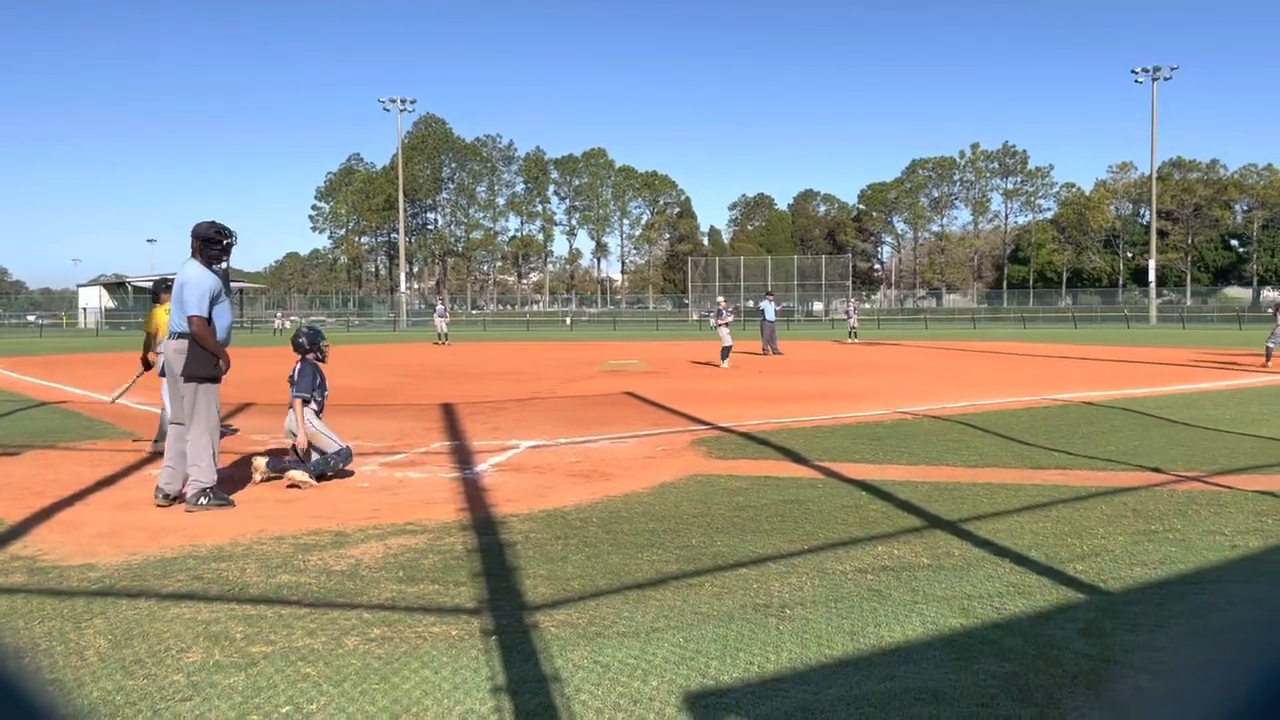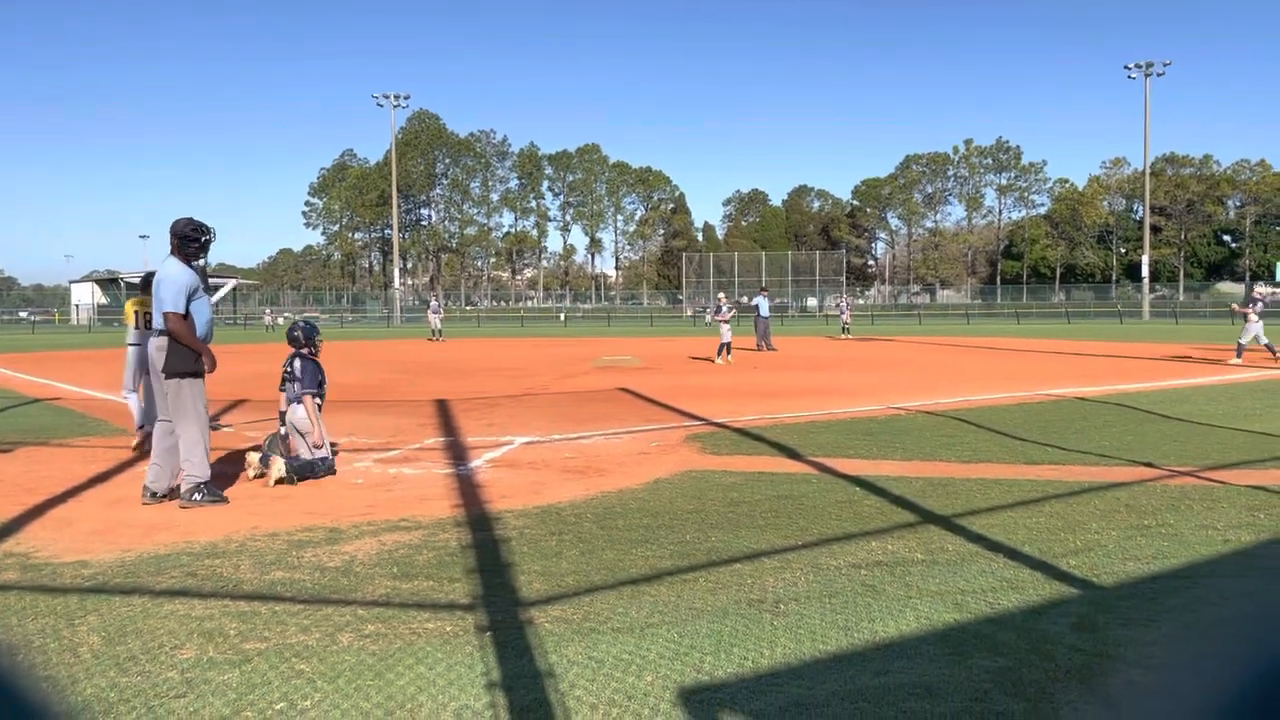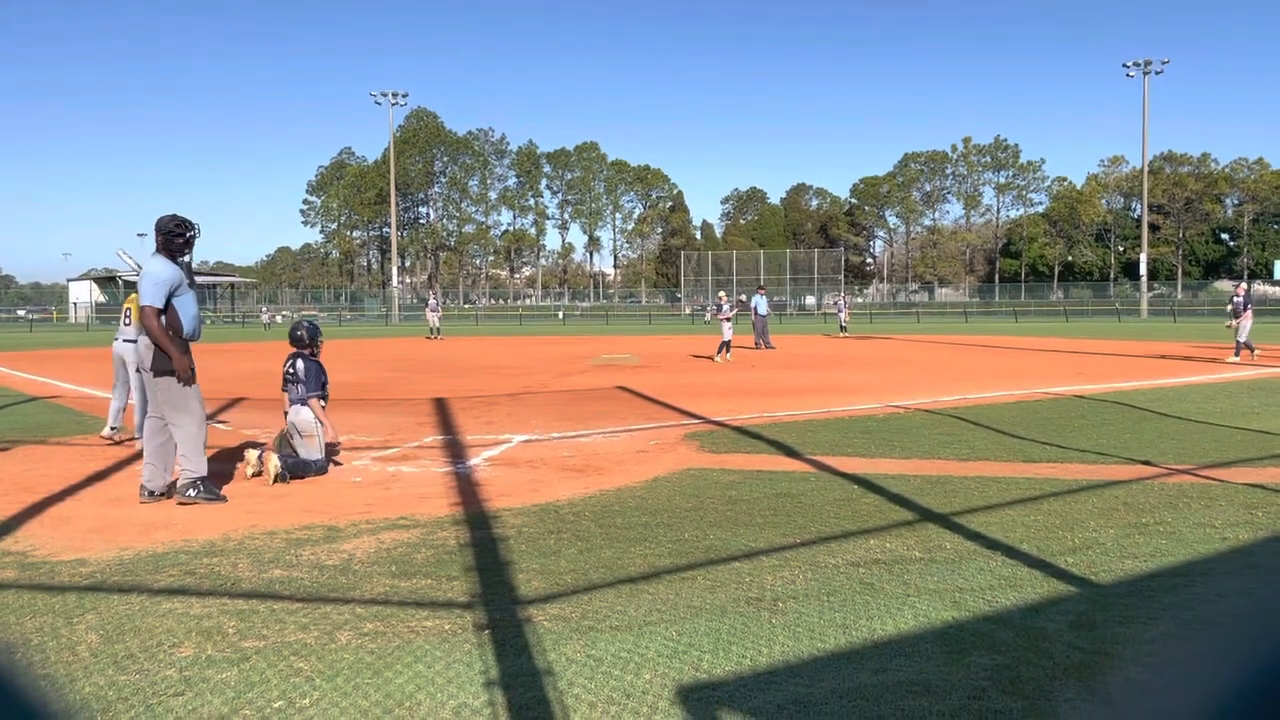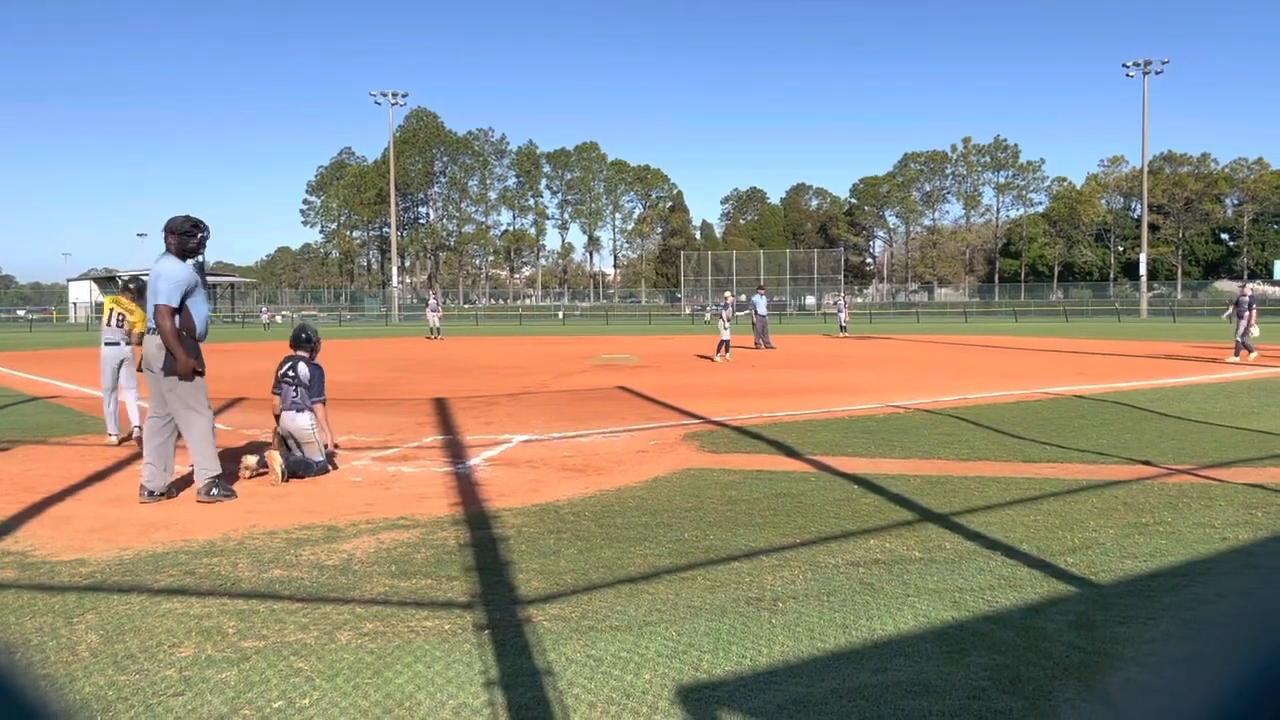
dt=0.4s
person 1, frame 1
left shoulder: (195, 270)
right shoulder: (200, 277)
right elbow: (198, 325)
right wrist: (223, 354)
left hip: (179, 350)
right hip: (194, 353)
left knee: (182, 421)
right knee: (203, 422)
left ankle: (169, 487)
right ankle: (201, 491)
person 1, frame 2
left shoulder: (183, 269)
right shoulder: (176, 274)
right elbow: (173, 323)
right wrist: (204, 350)
left hip: (168, 351)
right hip: (176, 352)
left knee: (169, 419)
right knee: (192, 418)
left ankle: (157, 485)
right ankle: (195, 487)
person 1, frame 3
left shoulder: (175, 266)
right shoulder: (160, 270)
right elbow: (148, 317)
right wrist: (176, 355)
left hip: (162, 350)
right hip: (164, 350)
left knee: (159, 416)
right knee: (189, 415)
left ankle: (153, 485)
right ankle: (191, 483)
person 1, frame 4
left shoulder: (163, 265)
right shoulder: (177, 270)
right elbow: (163, 316)
right wrist: (182, 356)
left hip: (156, 347)
right hip: (175, 347)
left knee: (160, 416)
right knee: (196, 415)
left ankle: (153, 485)
right ankle: (208, 482)
